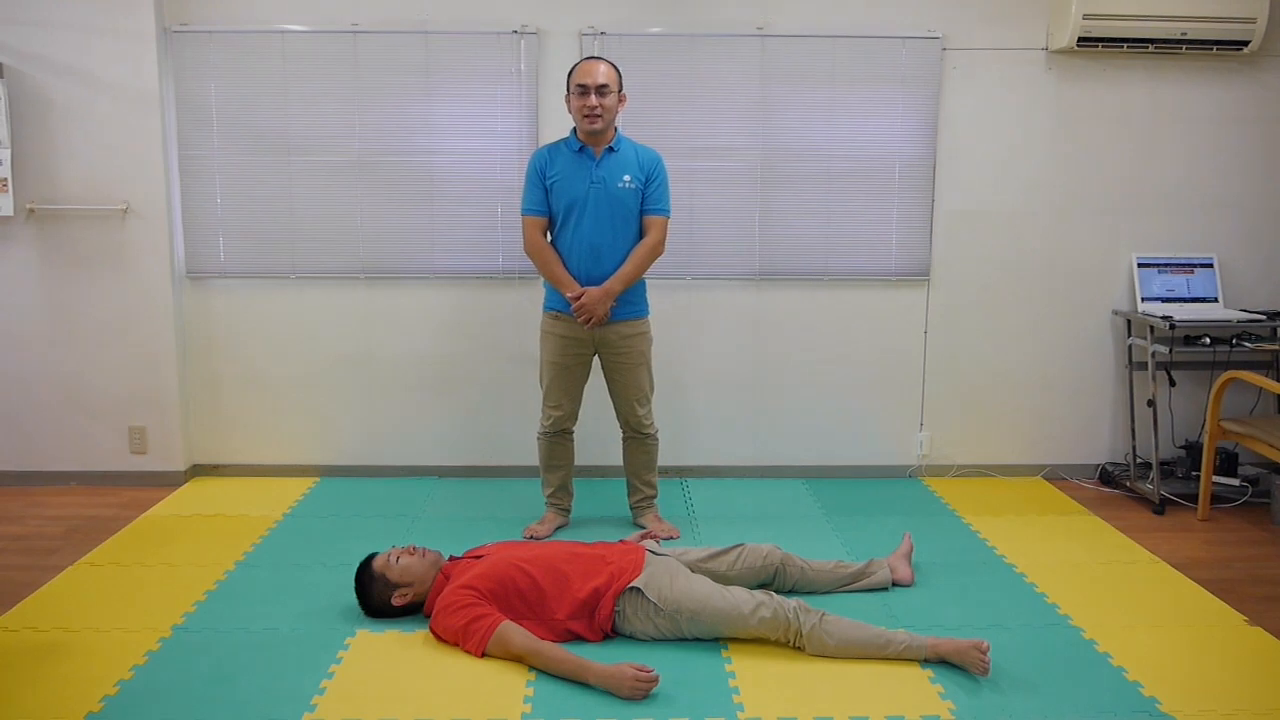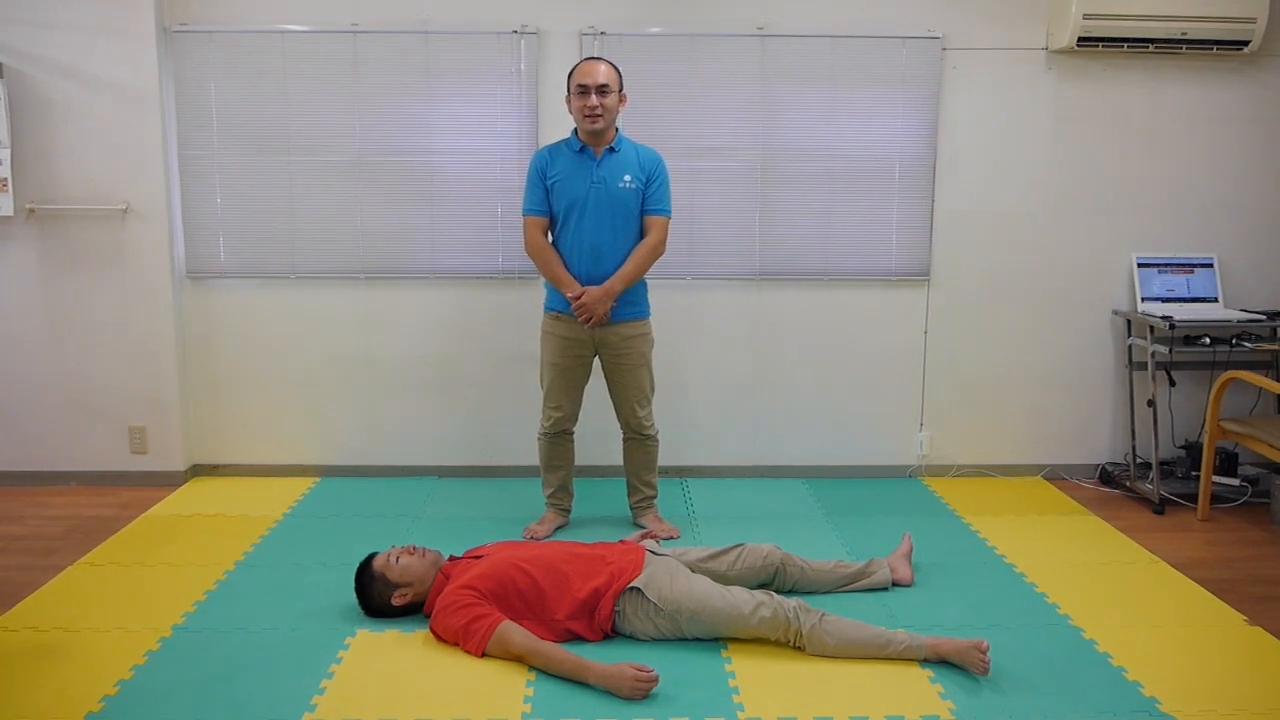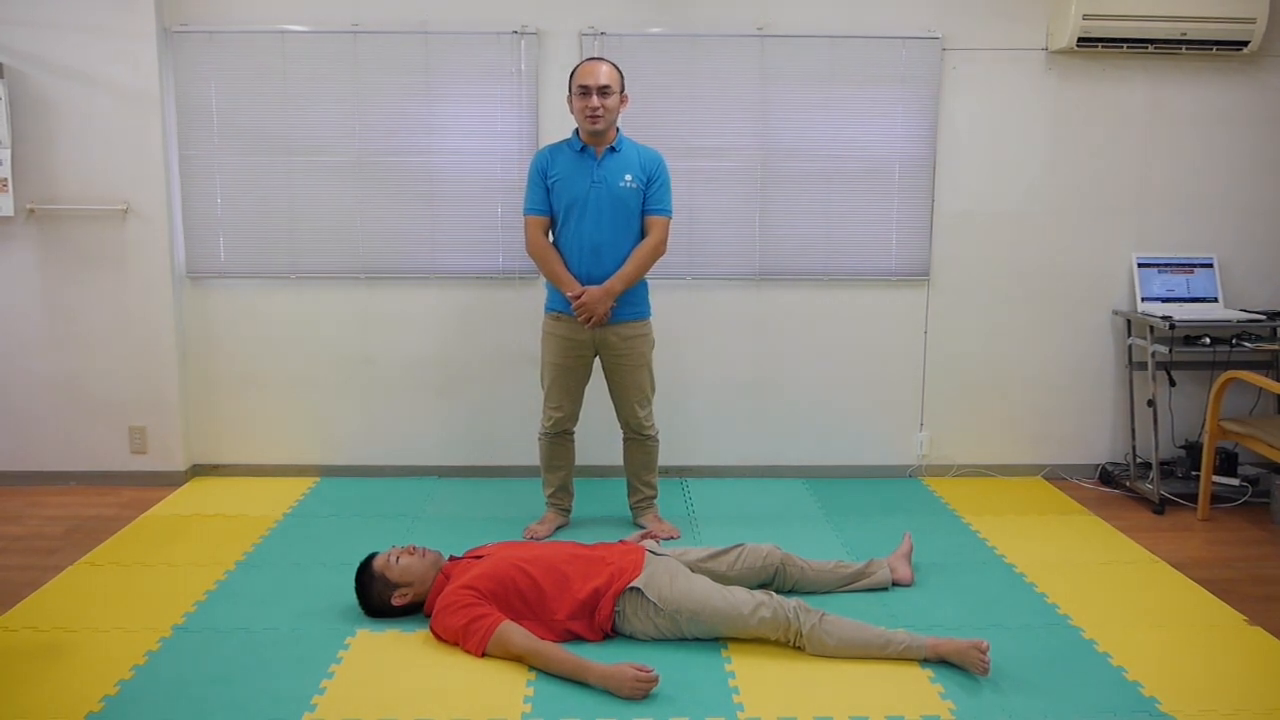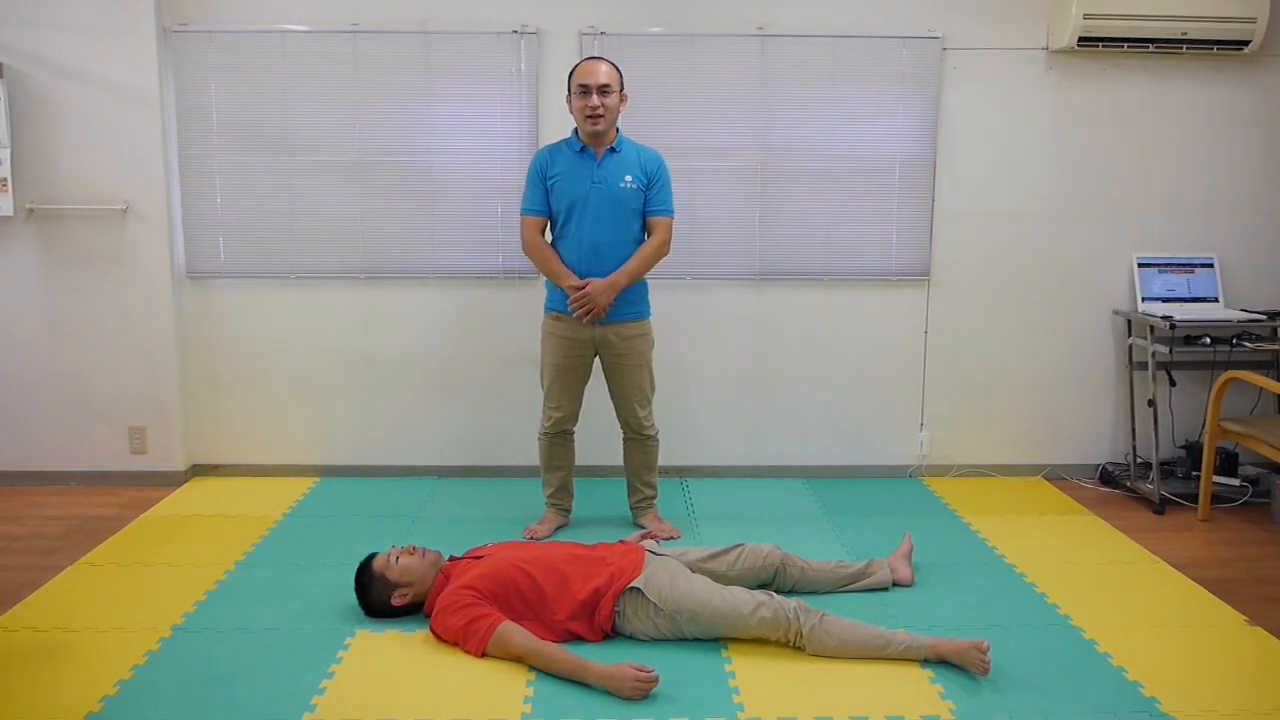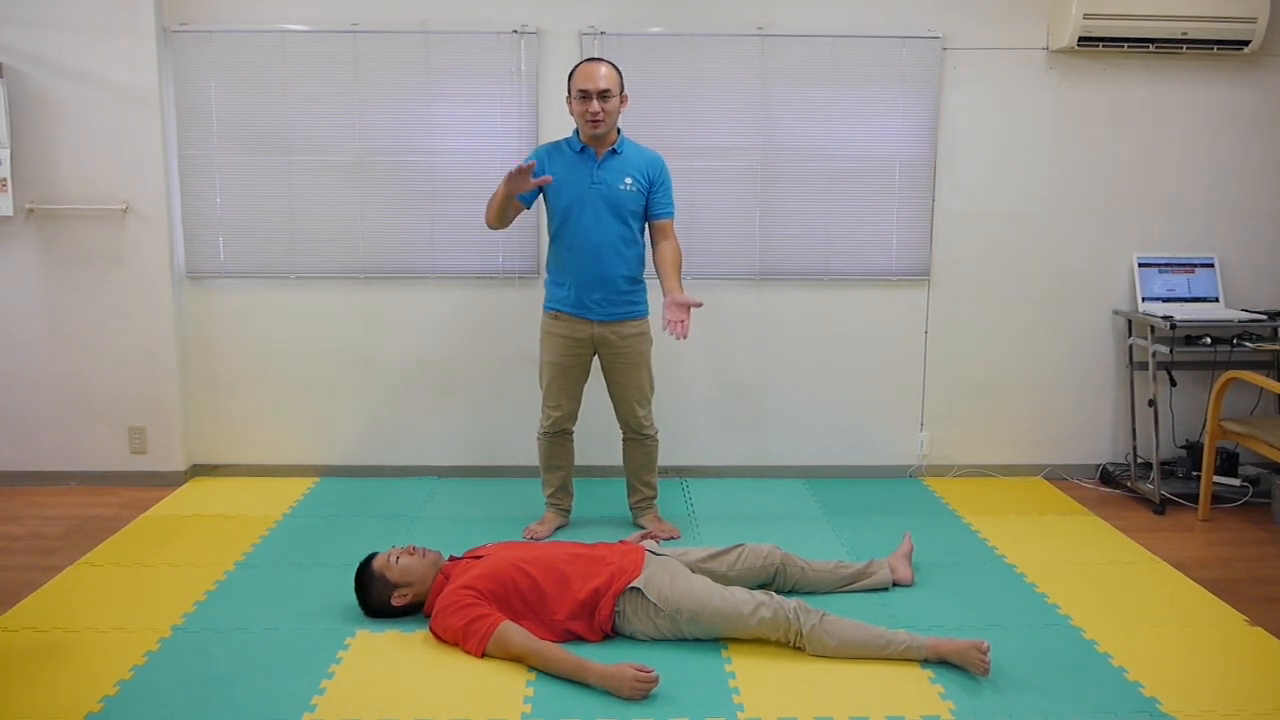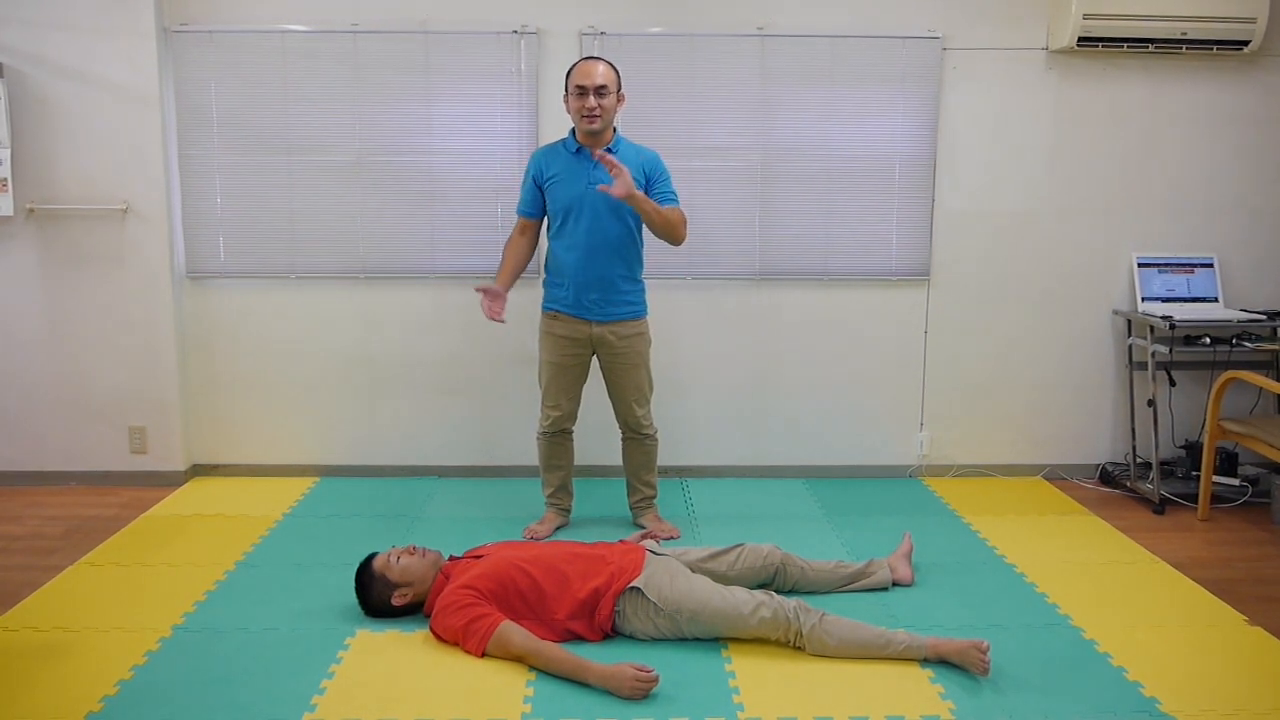
dt=0.7s
person 1, frame 1
left shoulder: (470, 562)
right shoulder: (454, 609)
right elbow: (525, 647)
left wrist: (620, 545)
right wrist: (601, 676)
left hip: (635, 560)
right hip: (632, 599)
left knee: (768, 560)
right knee: (784, 616)
left ankle: (886, 570)
right ankle: (935, 647)
person 1, frame 2
left shoulder: (472, 559)
right shoulder: (453, 609)
right elbow: (523, 646)
left wrist: (623, 543)
right wrist: (601, 675)
left hip: (637, 560)
right hip: (633, 600)
left knee: (768, 560)
right knee: (784, 618)
left ankle: (886, 569)
right ankle: (935, 647)
person 1, frame 3
left shoulder: (470, 561)
right shoulder: (453, 609)
right elbow: (524, 647)
left wrist: (617, 545)
right wrist: (601, 676)
left hip: (635, 561)
right hip: (633, 599)
left knee: (768, 560)
right knee: (784, 617)
left ankle: (886, 570)
right ankle: (934, 647)
person 1, frame 4
left shoulder: (470, 559)
right shoulder: (453, 610)
right elbow: (524, 647)
left wrist: (617, 544)
right wrist: (601, 675)
left hip: (636, 560)
right hip: (633, 598)
left knee: (770, 560)
right knee: (784, 618)
left ankle: (886, 569)
right ankle: (934, 647)
person 1, frame 5
left shoulder: (469, 562)
right shoulder: (453, 610)
right elbow: (524, 647)
left wrist: (620, 544)
right wrist: (601, 676)
left hip: (636, 560)
right hip: (633, 600)
left knee: (769, 560)
right knee: (785, 617)
left ankle: (886, 570)
right ankle: (934, 647)
person 1, frame 6
left shoulder: (470, 559)
right shoulder: (453, 610)
right elbow: (523, 646)
left wrist: (621, 543)
right wrist: (601, 675)
left hip: (637, 560)
right hip: (633, 600)
left knee: (769, 560)
right knee: (785, 618)
left ankle: (886, 569)
right ankle: (934, 647)
person 2, frame 1
left shoulder: (647, 162)
right shoulder: (545, 161)
left elbow: (654, 239)
right elbow: (534, 239)
left wrist: (606, 293)
right wrist: (575, 294)
left hip: (628, 317)
right hip: (562, 317)
left knee: (638, 422)
right knee: (556, 421)
left ankle: (645, 507)
right ankle: (556, 507)
person 2, frame 2
left shoulder: (648, 162)
right shoulder: (546, 162)
left elbow: (655, 240)
right elbow: (535, 239)
left wrist: (606, 293)
right wrist: (576, 294)
left hip: (629, 317)
right hip: (563, 316)
left knee: (639, 423)
right knee: (556, 422)
left ankle: (645, 508)
right ankle: (556, 508)
person 2, frame 3
left shoulder: (649, 163)
right shoulder: (547, 161)
left elbow: (656, 239)
right elbow: (536, 239)
left wrist: (606, 292)
right wrist: (575, 294)
left hip: (629, 317)
right hip: (563, 317)
left knee: (639, 423)
right knee: (556, 422)
left ankle: (645, 507)
right ankle: (557, 507)
person 2, frame 4
left shoulder: (648, 163)
right shoulder: (547, 162)
left elbow: (660, 237)
right elbow: (531, 237)
left wrist: (611, 285)
right wrist: (573, 286)
left hip: (628, 317)
right hip: (563, 316)
left knee: (638, 423)
right knee: (556, 422)
left ankle: (645, 508)
right ankle: (556, 507)
person 2, frame 5
left shoulder: (650, 164)
right shoulder: (546, 159)
left elbow: (664, 237)
right elbow: (495, 220)
left wrist: (674, 293)
right wrist: (509, 189)
left hip: (628, 318)
right hip: (563, 316)
left knee: (639, 423)
right knee: (555, 421)
left ankle: (646, 508)
right ankle: (556, 508)
person 2, frame 6
left shoulder: (646, 162)
right shoulder: (544, 162)
left elbow: (676, 232)
right elbow: (525, 233)
left wrist: (633, 196)
right wrist: (501, 285)
left hip: (626, 317)
right hip: (561, 316)
left knee: (638, 422)
right knee: (555, 421)
left ankle: (645, 507)
right ankle: (556, 508)
